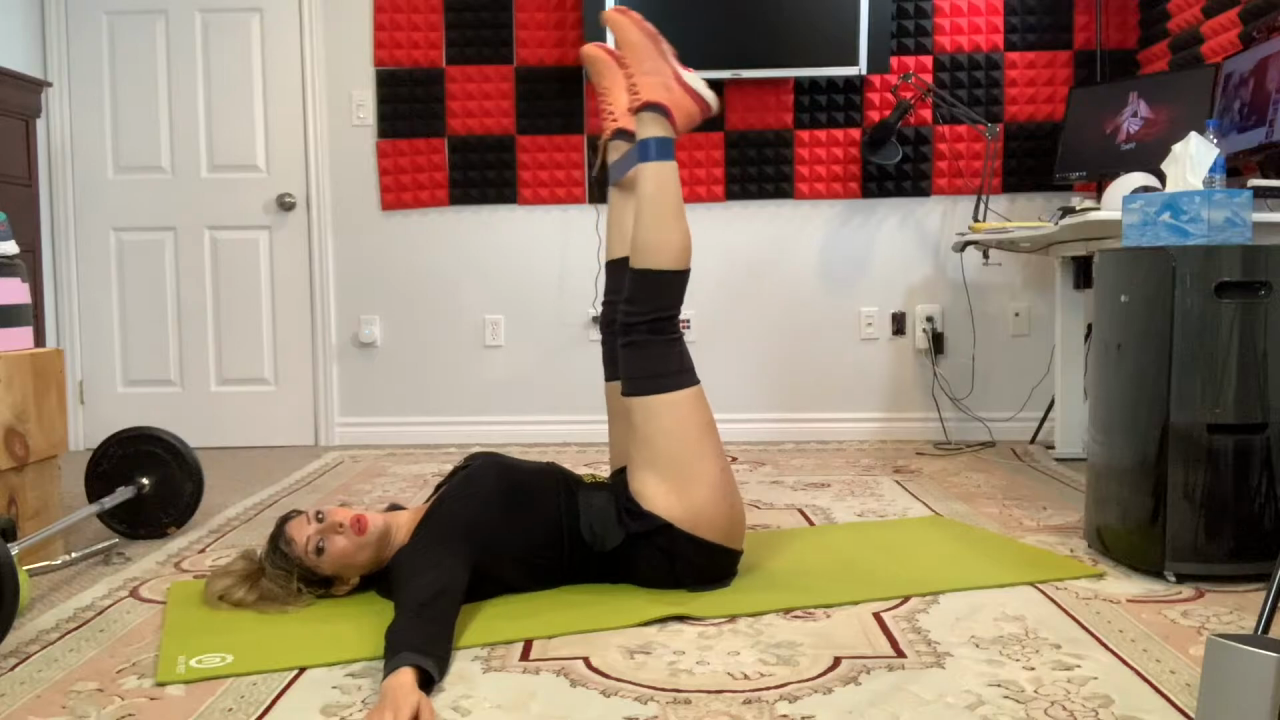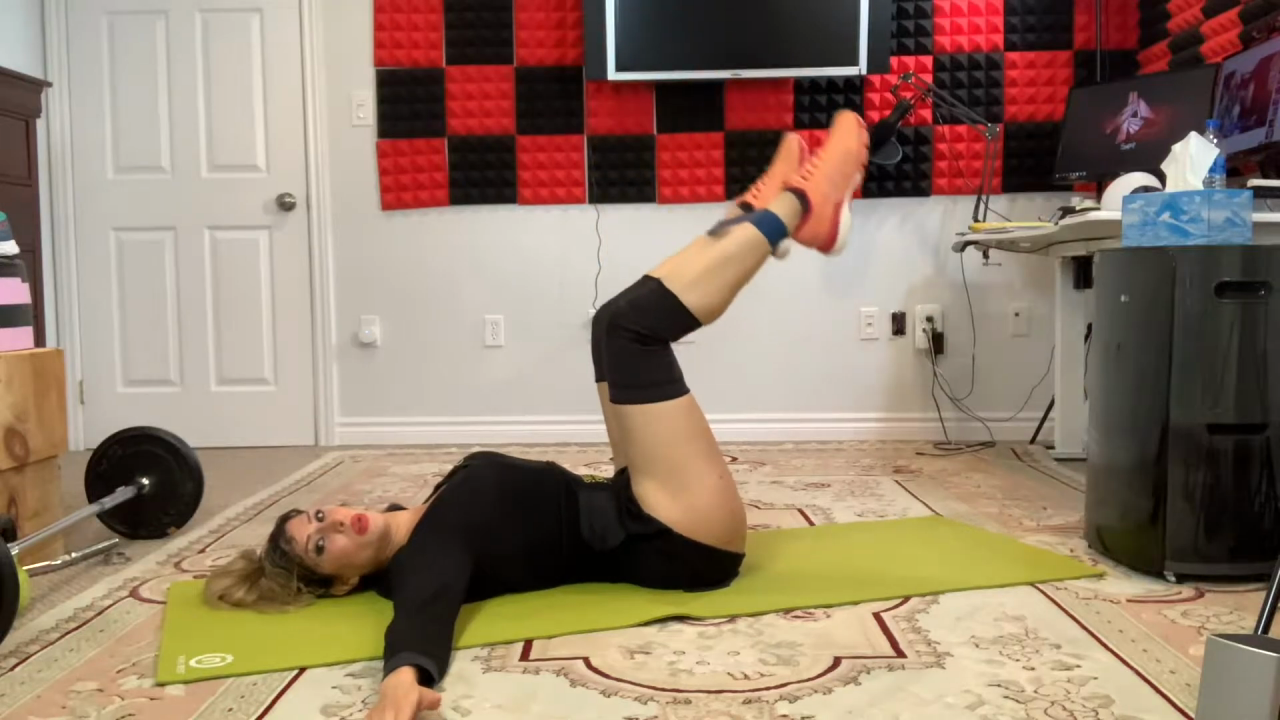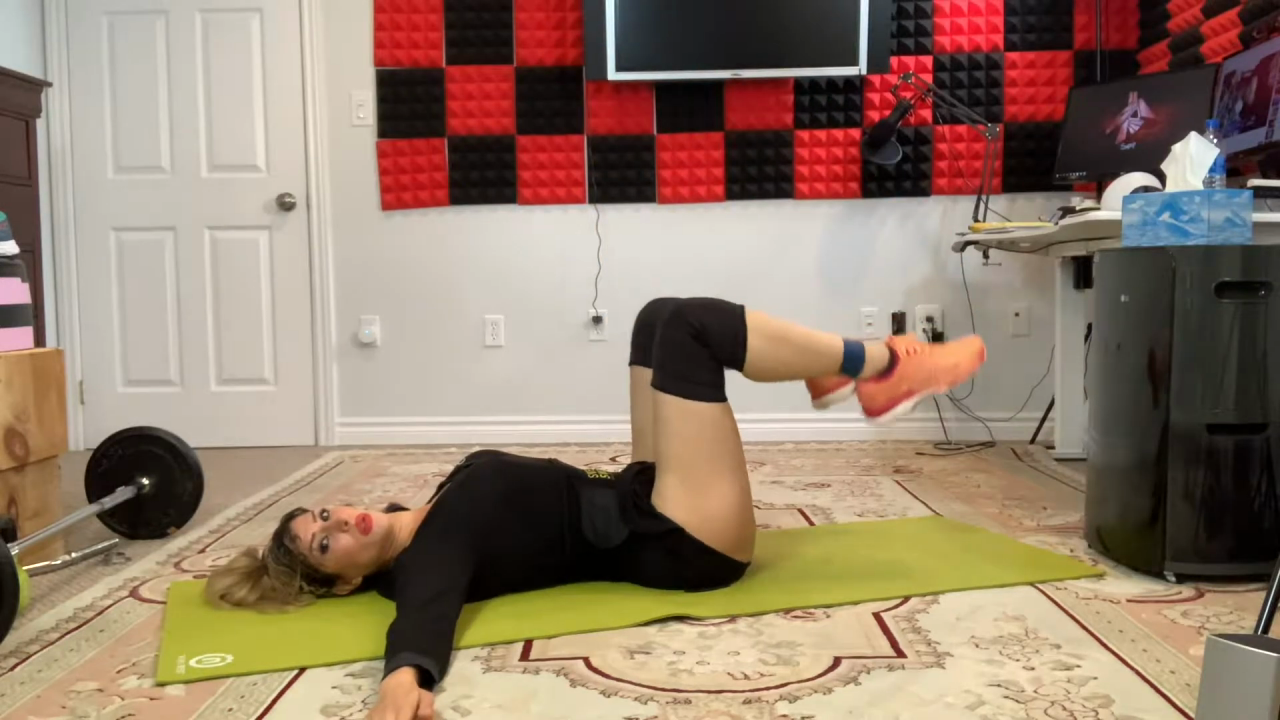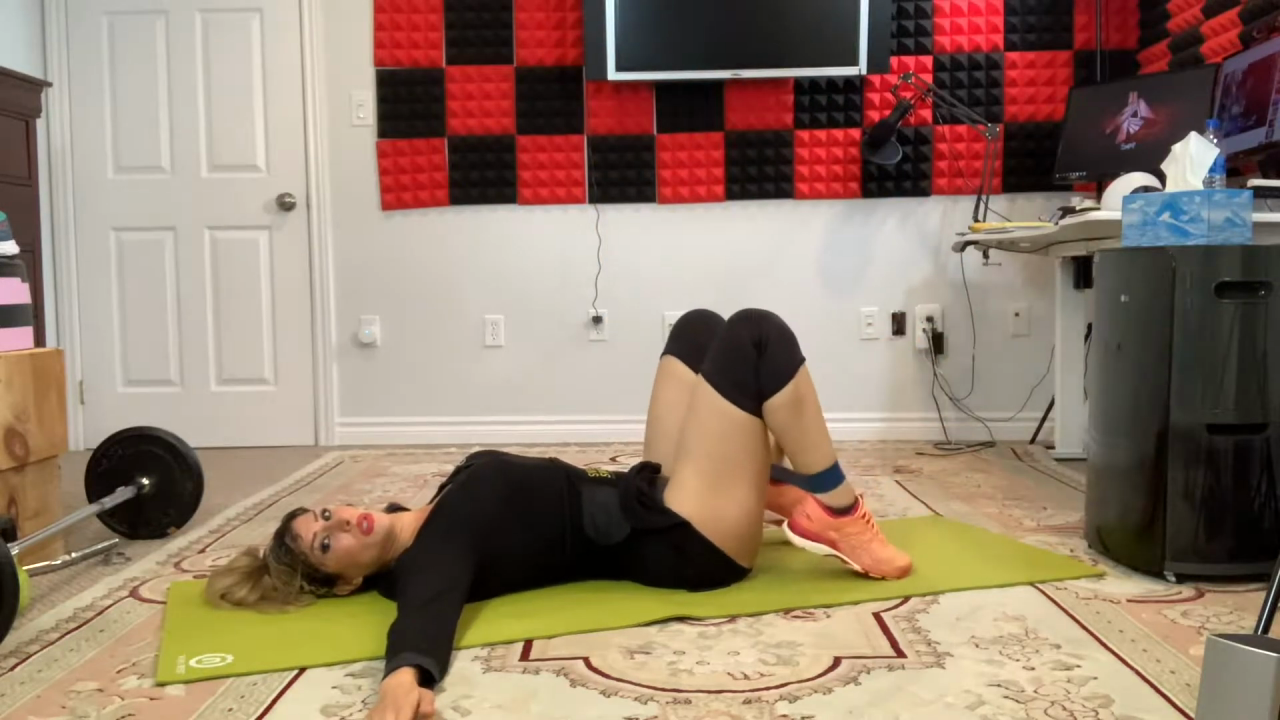
dt=0.5s
person 1, frame 1
left shoulder: (416, 521)
right shoulder: (418, 564)
right elbow: (424, 614)
left hip: (631, 518)
right hip: (681, 546)
right knee: (644, 322)
left ankle: (631, 132)
right ankle: (657, 116)
person 1, frame 2
left shoulder: (418, 522)
right shoulder: (415, 565)
right elbow: (424, 615)
left hip: (628, 517)
right hip: (680, 547)
left knee: (625, 329)
right knee: (627, 326)
left ankle: (769, 207)
right ankle: (794, 207)
person 1, frame 3
left shoulder: (423, 521)
right shoulder: (419, 566)
right elbow: (425, 616)
left hip: (638, 502)
right hip: (682, 545)
left knee: (663, 320)
right knee: (688, 327)
left ankle: (843, 366)
right ankle: (882, 366)
person 1, frame 4
left shoulder: (423, 520)
right shoulder: (420, 565)
right elbow: (426, 614)
left hip: (642, 496)
right hip: (685, 543)
left knee: (703, 329)
right knee: (756, 336)
left ankle: (784, 487)
right ankle: (839, 515)
